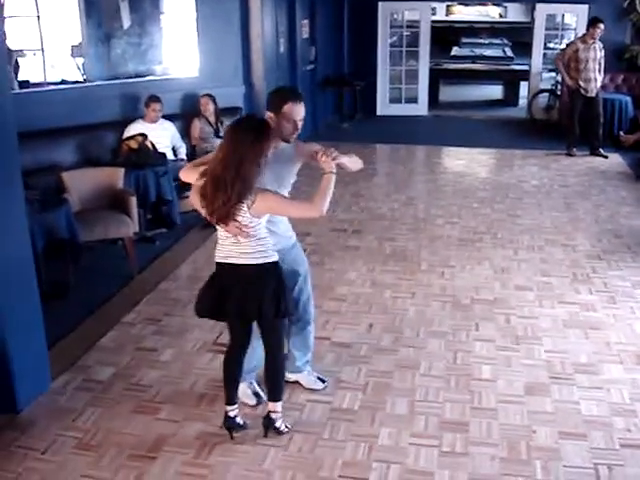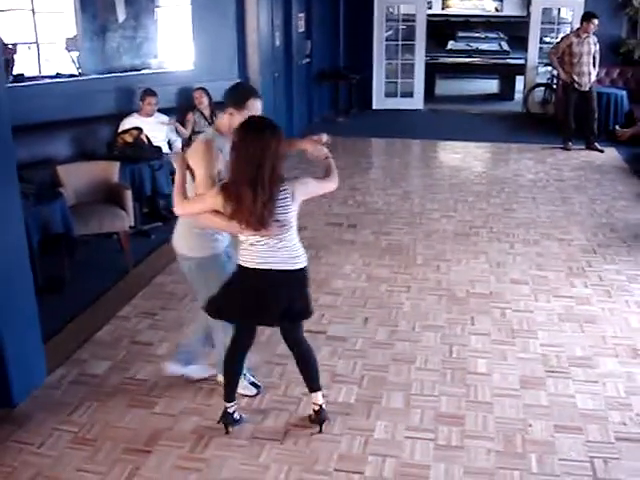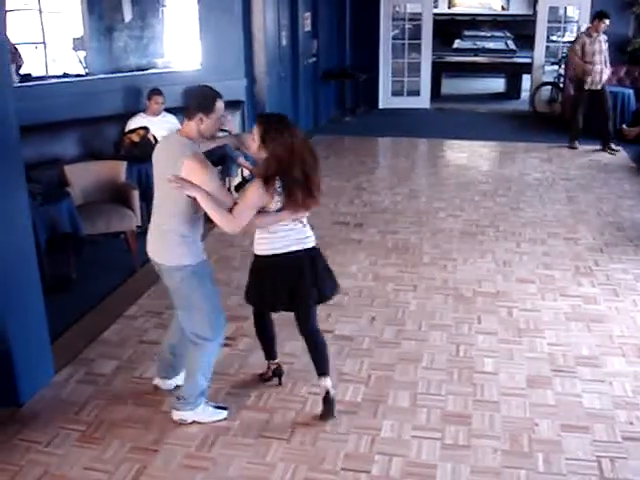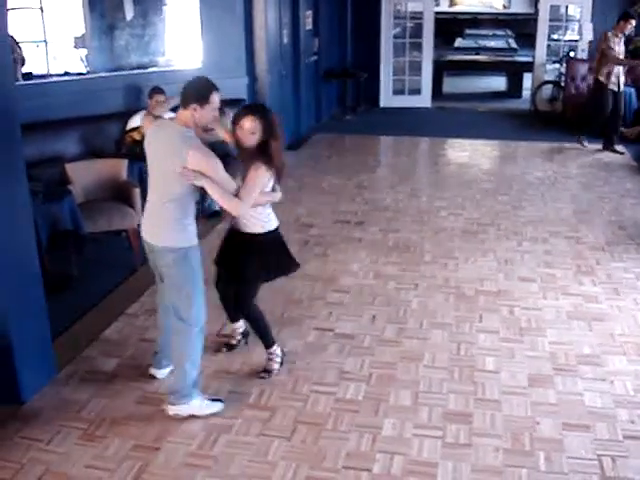
dt=0.5s
person 1, frame 1
left shoulder: (299, 149)
left elbow: (356, 163)
right elbow: (188, 173)
left wrist: (339, 158)
left hip: (285, 241)
left knee: (302, 309)
left ankle: (298, 367)
right ankle: (245, 378)
person 1, frame 2
left shoulder: (230, 139)
right shoulder: (205, 150)
right elbow: (204, 212)
left wrist: (307, 141)
left hip: (215, 239)
right hip: (199, 245)
left ankle: (183, 359)
person 1, frame 3
left shoulder: (168, 142)
right shoulder: (194, 163)
right wrist: (284, 215)
left hip: (159, 247)
right hip: (182, 255)
left knee: (186, 314)
right knee: (208, 329)
left ankle: (168, 373)
right ankle: (189, 405)
person 1, frame 4
left shoulder: (156, 130)
right shoulder: (196, 152)
right elbow: (238, 201)
left wrist: (187, 101)
right wrist: (272, 195)
left hip: (154, 233)
right hip: (178, 241)
left knee: (169, 300)
right knee: (191, 315)
left ankle: (163, 361)
right ankle: (183, 397)
person 2, frame 1
left shoulder: (212, 182)
right shoulder: (257, 199)
right elbow: (316, 209)
left wrist: (218, 161)
right wrist: (329, 171)
left hip: (228, 273)
right hip: (261, 274)
left knee: (238, 343)
right knee: (274, 345)
left ankle: (230, 413)
right ankle: (274, 415)
person 2, frame 2
left shoulder: (227, 194)
right shoulder: (294, 189)
left elbow: (180, 208)
right elbow: (332, 181)
left wrist: (181, 172)
right wrist: (325, 156)
left hip: (251, 277)
right hip: (292, 274)
left knee: (241, 339)
right knee: (294, 338)
left ankle: (229, 409)
right ankle: (319, 404)
person 2, frame 3
left shoulder: (262, 187)
right shoulder: (302, 175)
left elbow: (231, 225)
left wrist: (197, 191)
left hip: (271, 262)
right hip: (305, 257)
left knee: (262, 313)
right knee: (308, 325)
left ankle: (273, 366)
right ankle: (326, 388)
person 2, frame 4
left shoulder: (260, 167)
right shoulder: (241, 153)
left elbow: (239, 207)
left wrist: (206, 182)
left hip: (259, 239)
right hip: (240, 232)
left knee: (244, 299)
right knee: (224, 284)
left ankle: (274, 351)
right ankle: (239, 331)
person 3, frame 1
left shoulder: (599, 46)
right shoulder: (576, 45)
right elbow: (559, 60)
left wrist: (600, 79)
right wrist: (566, 78)
left hip: (594, 88)
right hip: (577, 87)
left knee: (597, 118)
right knee: (575, 117)
left ankle: (596, 148)
right ankle: (571, 146)
person 3, frame 2
left shoulder: (594, 40)
right shoulder: (569, 39)
right elbow: (552, 54)
left wrist: (595, 72)
right wrist: (561, 72)
left hip: (588, 82)
right hip: (571, 82)
left knee: (592, 111)
right knee: (569, 112)
left ankle: (591, 142)
right ankle: (567, 140)
person 3, frame 3
left shoulder: (604, 38)
right shoulder: (582, 38)
right elbow: (572, 57)
left wrist: (607, 71)
right wrist: (585, 67)
left hip: (601, 81)
right hip: (584, 81)
left knee: (605, 110)
right knee: (578, 110)
left ankle: (607, 142)
right ankle: (573, 139)
person 3, frame 4
left shoulder: (621, 39)
right shoulder: (609, 37)
right elbow: (613, 59)
left wrist: (622, 77)
left hip: (616, 82)
right hip: (604, 81)
left knee: (617, 113)
right knee: (604, 111)
left ankle: (609, 143)
right ankle: (583, 135)
